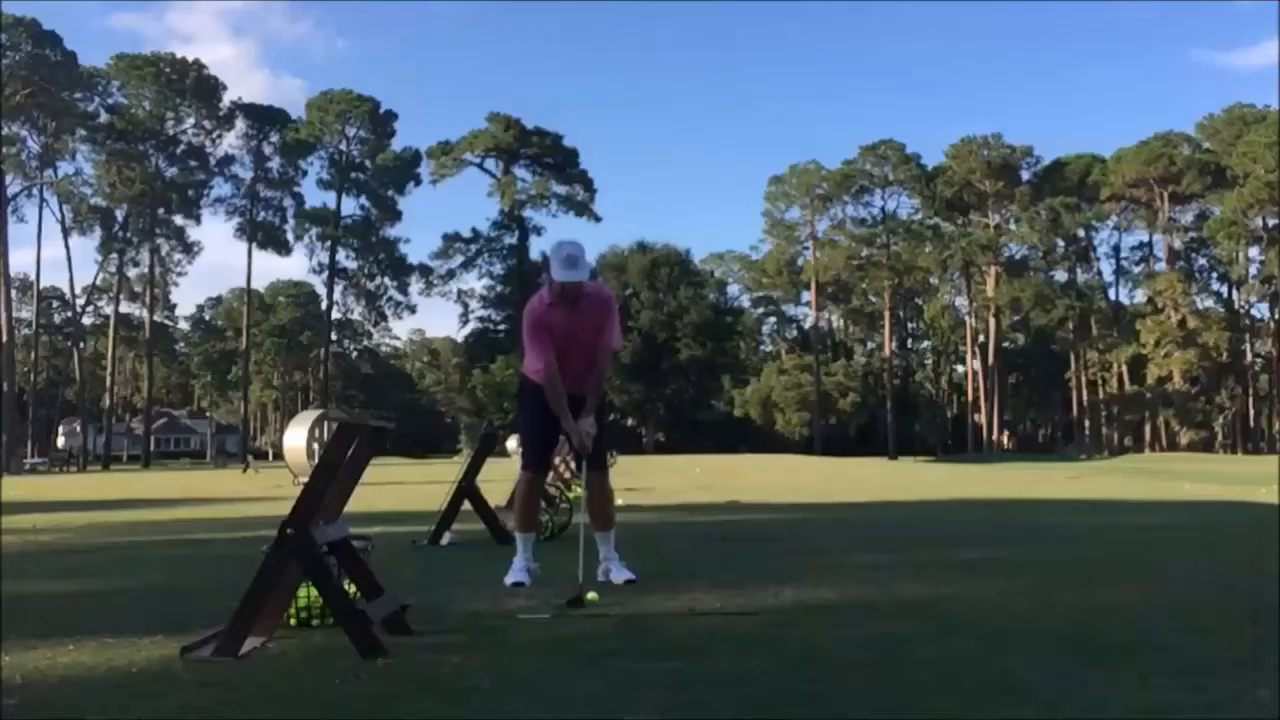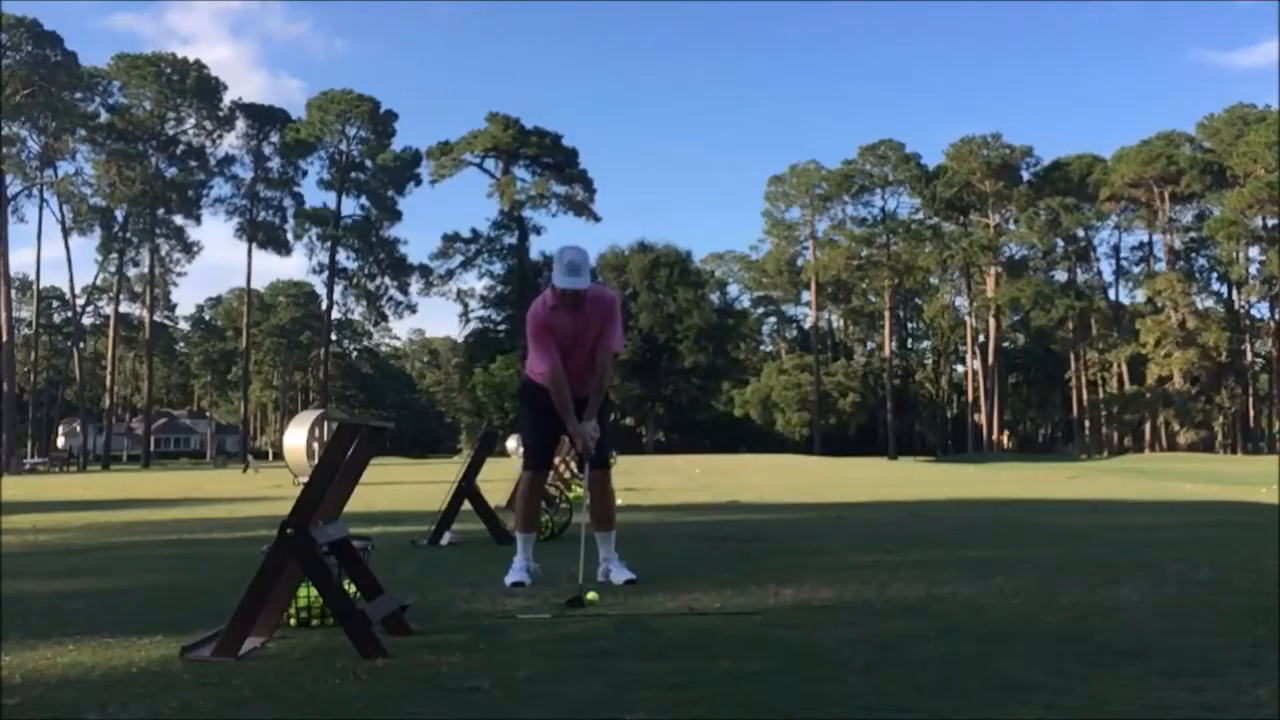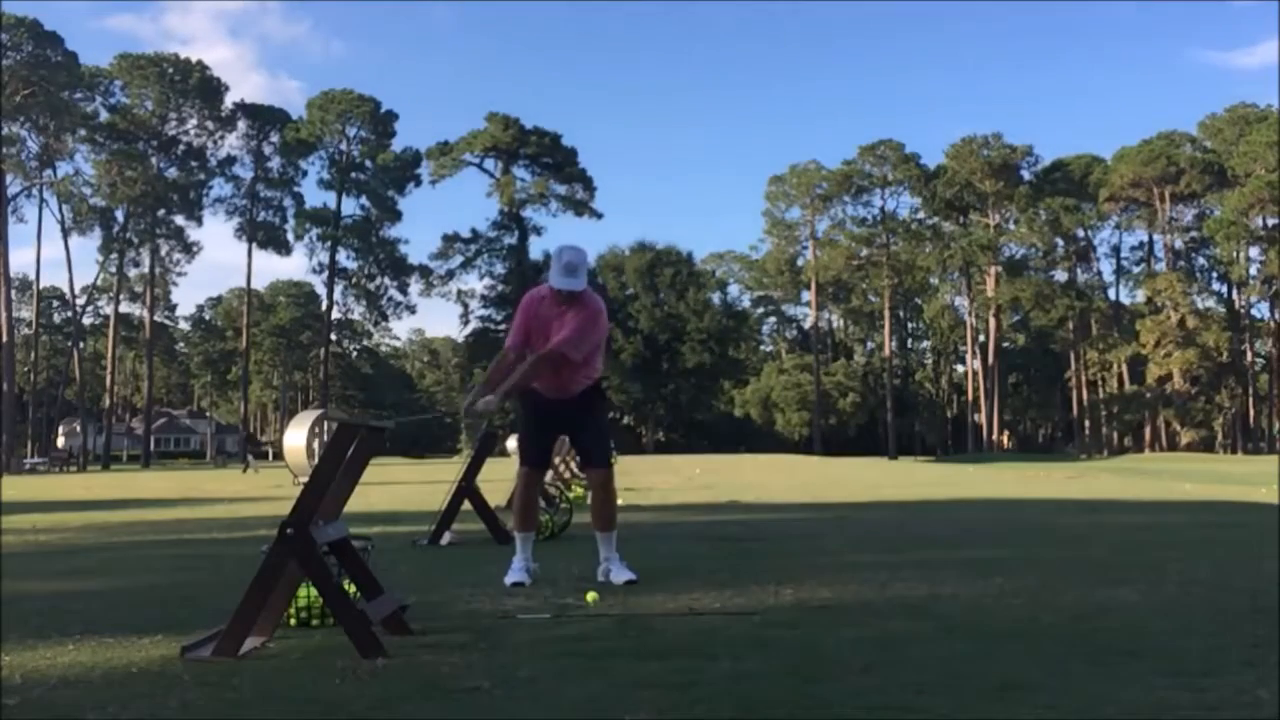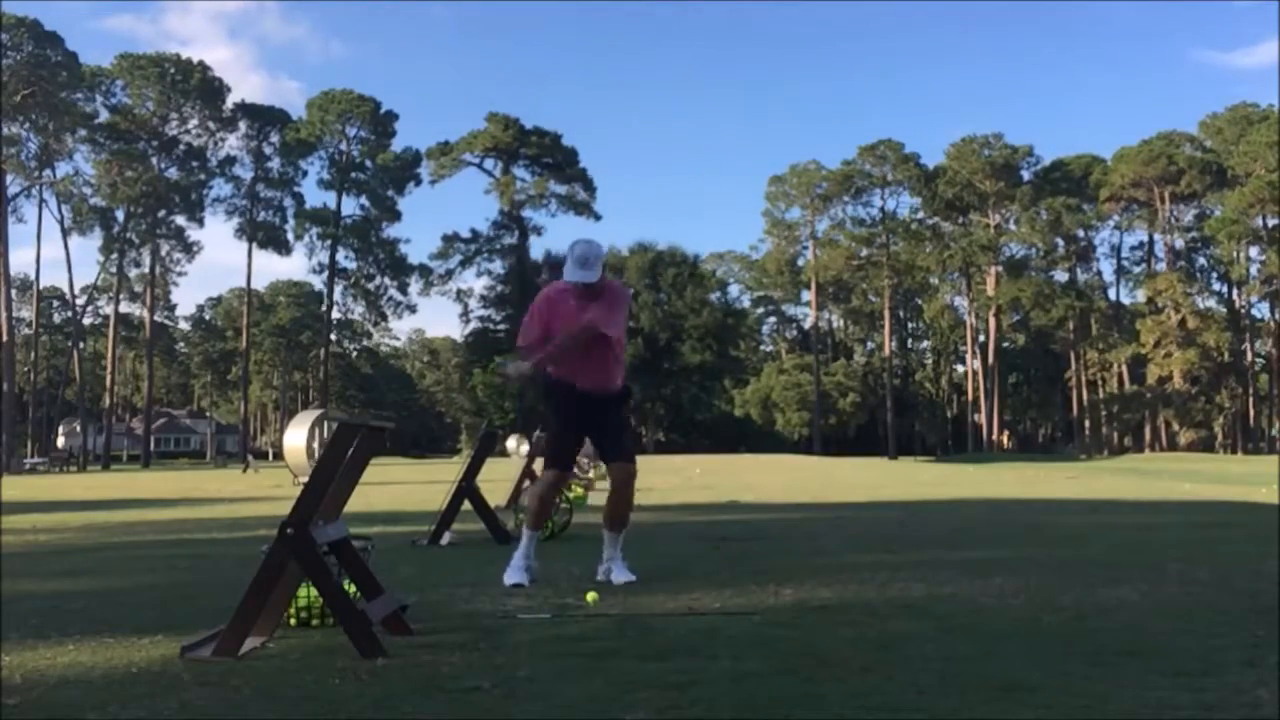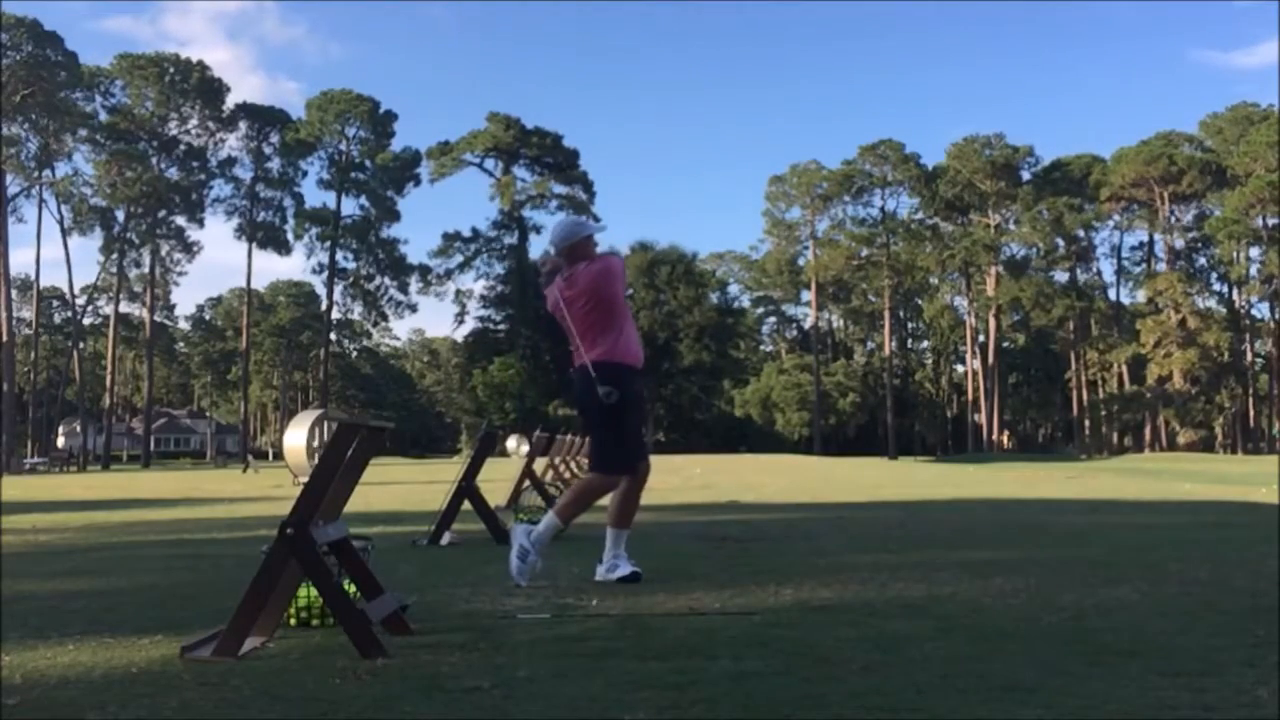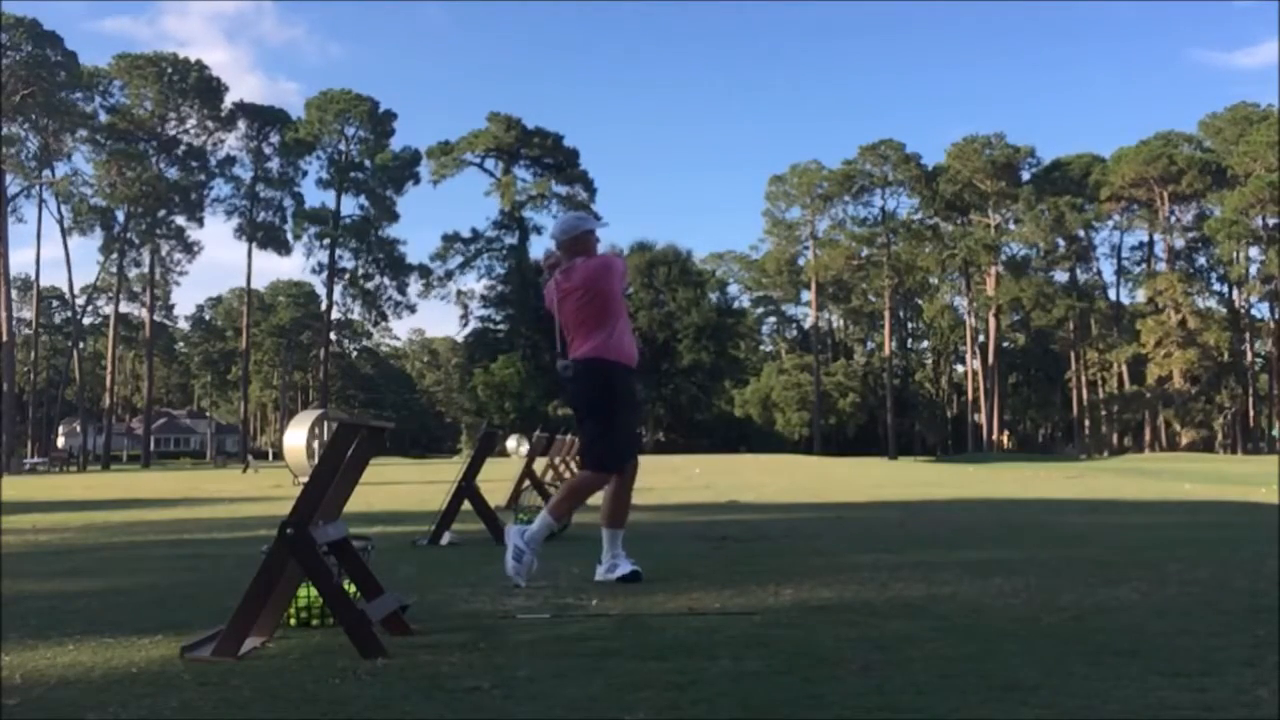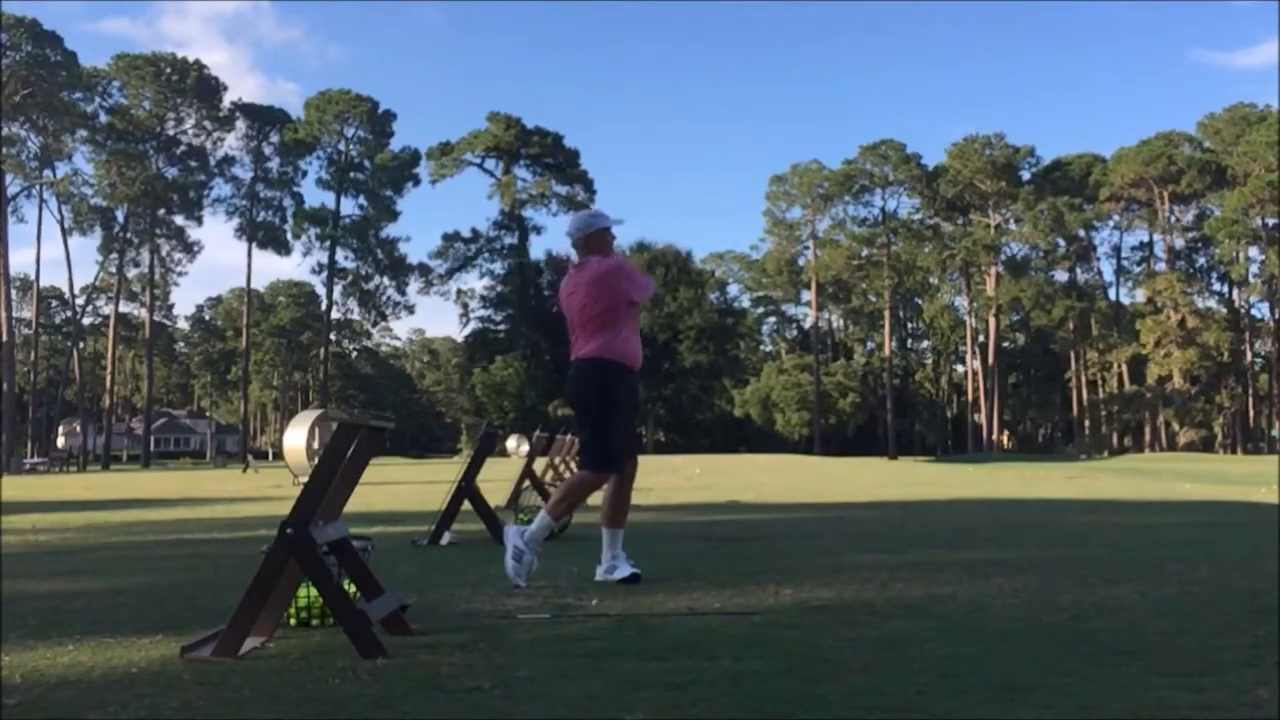
dt=0.7s
person 1, frame 1
left shoulder: (603, 300)
right shoulder: (535, 311)
left elbow: (602, 361)
right elbow: (548, 372)
left wrist: (588, 415)
right wrist: (568, 424)
left hip: (587, 394)
right hip: (540, 393)
left knee: (597, 474)
right knee: (532, 473)
left ankle: (609, 560)
right ankle: (522, 560)
person 1, frame 2
left shoulder: (607, 302)
right shoulder: (539, 313)
left elbow: (603, 363)
right elbow: (554, 374)
left wrist: (591, 418)
right wrist: (573, 428)
left hip: (590, 394)
right hip: (543, 393)
left knee: (600, 475)
right knee: (533, 473)
left ankle: (609, 560)
right ankle: (523, 560)
person 1, frame 3
left shoulder: (591, 310)
right shoulder: (533, 299)
left elbow: (546, 359)
right elbow: (512, 349)
left wrist: (500, 396)
right wrist: (481, 390)
left hip: (584, 398)
right hip: (539, 397)
left knee: (602, 477)
right knee: (528, 476)
left ankle: (610, 560)
right ankle: (522, 559)
person 1, frame 4
left shoulder: (616, 295)
right shoulder: (549, 298)
left elbow: (581, 336)
right elbow: (526, 349)
left wrist: (535, 365)
right wrist: (528, 368)
left hip: (608, 396)
right hip: (566, 393)
left knee: (624, 474)
right knee: (553, 477)
left ankle: (612, 560)
right ankle: (523, 557)
person 1, frame 5
left shoulder: (556, 291)
right shoulder: (607, 268)
left wrist: (553, 272)
right wrist: (560, 268)
left hip: (599, 380)
right hip: (611, 379)
left knee: (637, 469)
right knee: (607, 473)
left ankle: (613, 559)
right ankle: (535, 538)
person 1, frame 6
left shoulder: (554, 286)
right shoulder: (605, 266)
left wrist: (556, 268)
right wrist: (563, 265)
left hip: (589, 374)
right hip: (603, 376)
left knee: (624, 467)
right knee: (599, 469)
left ankle: (612, 559)
right ankle: (529, 537)
person 1, frame 7
left shoulder: (570, 281)
right shoulder: (613, 270)
right elbow: (650, 291)
left hip: (593, 375)
right hip: (604, 377)
left knee: (624, 467)
right knee: (597, 469)
left ankle: (612, 559)
right ankle: (528, 538)
